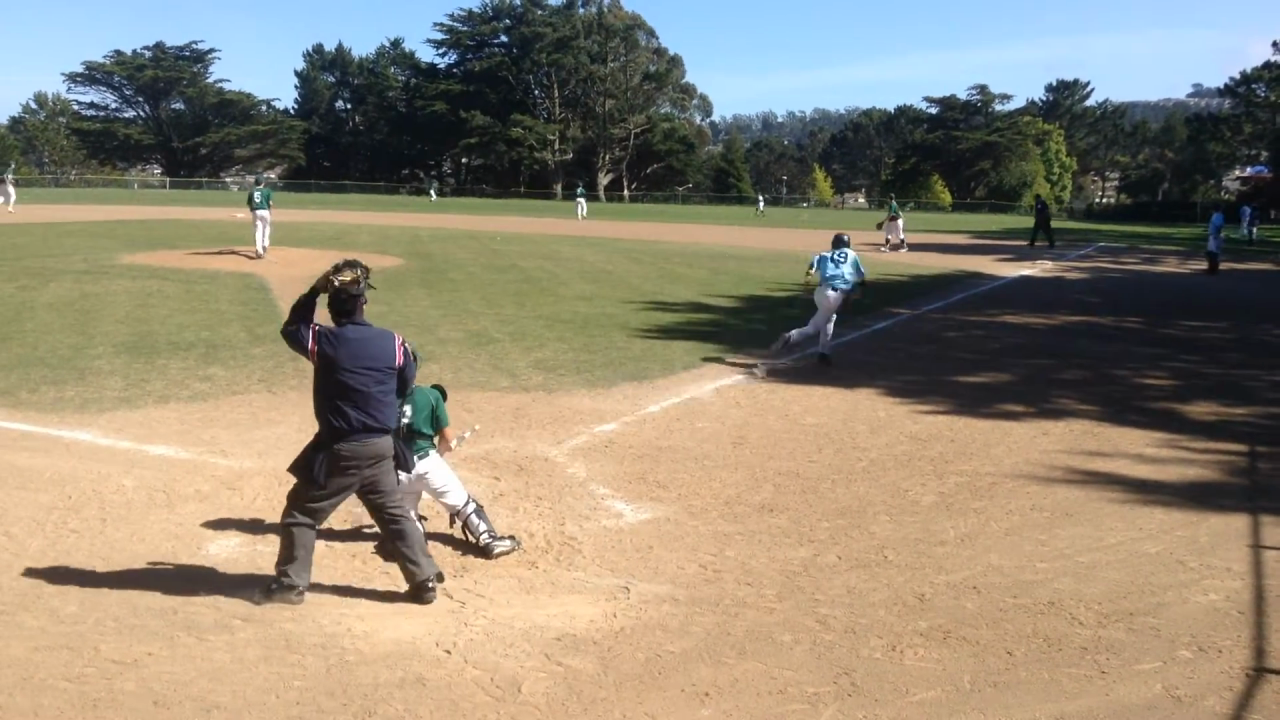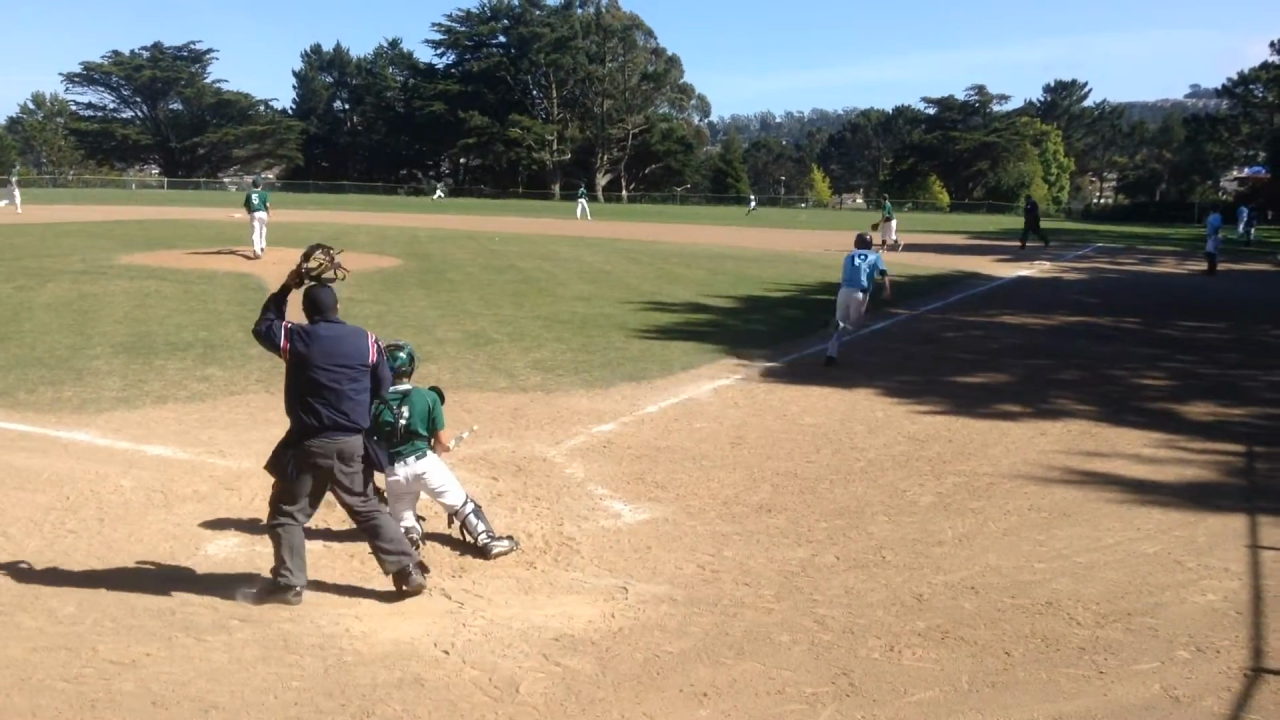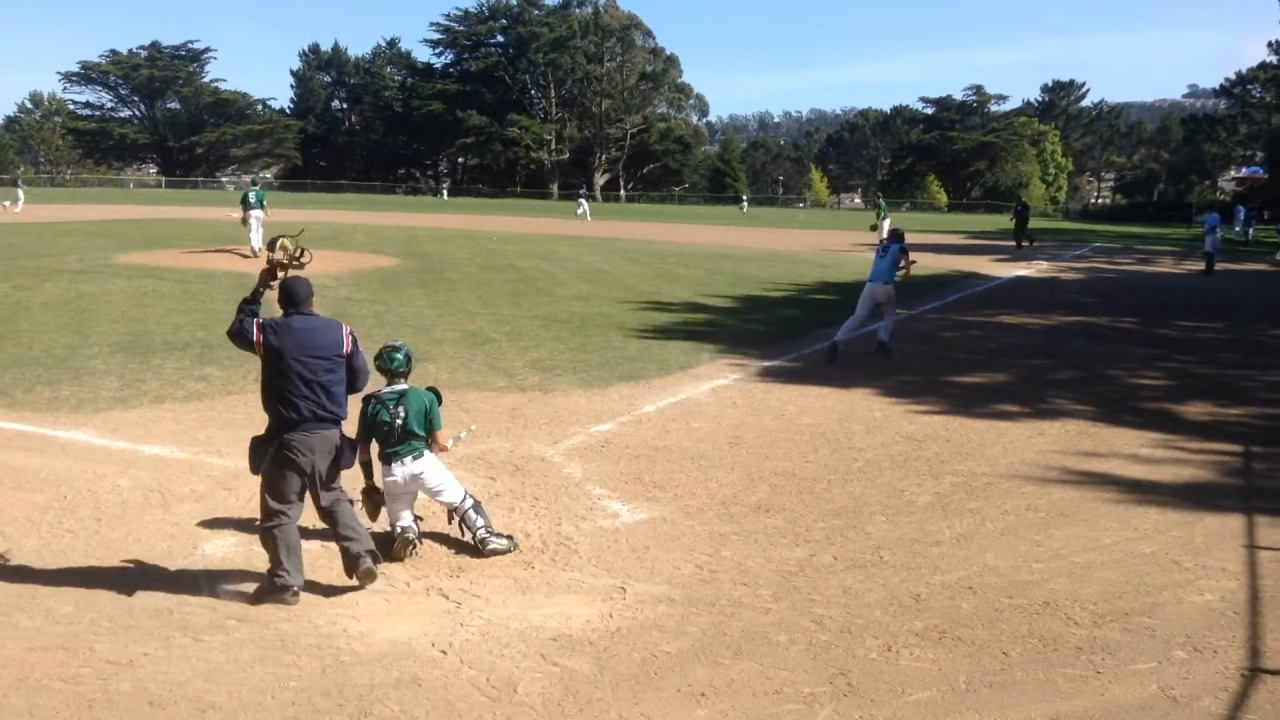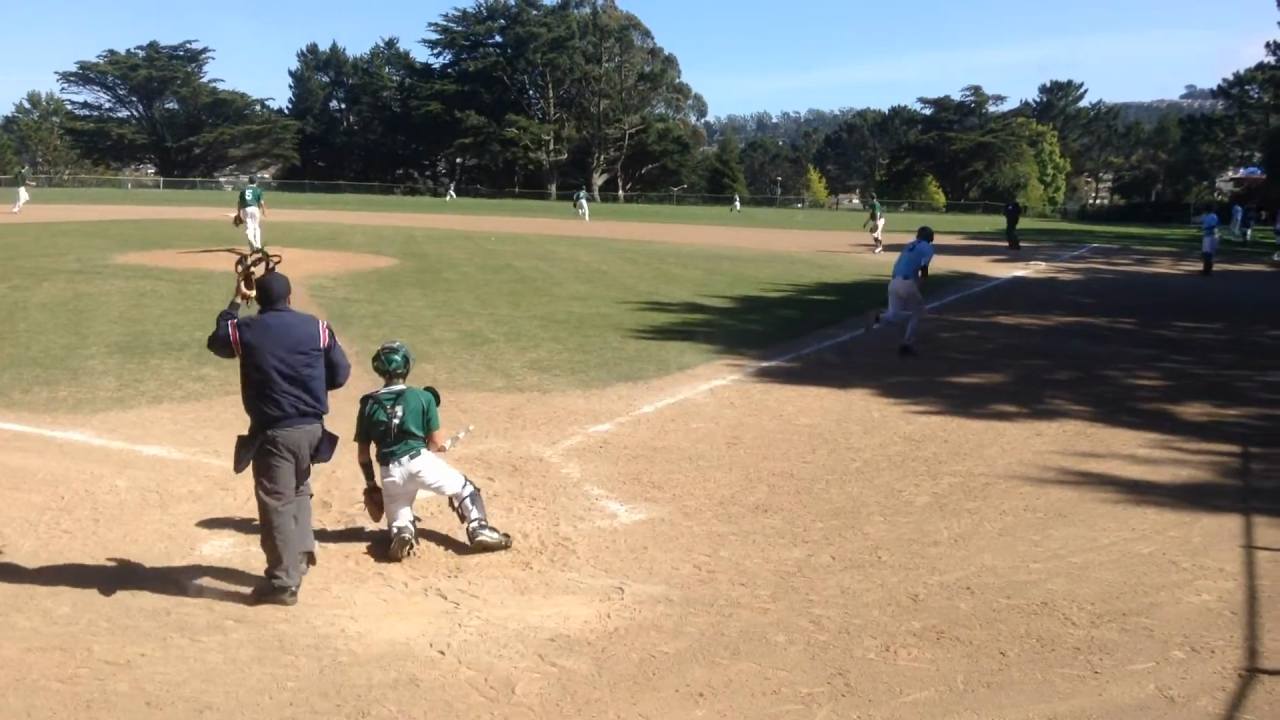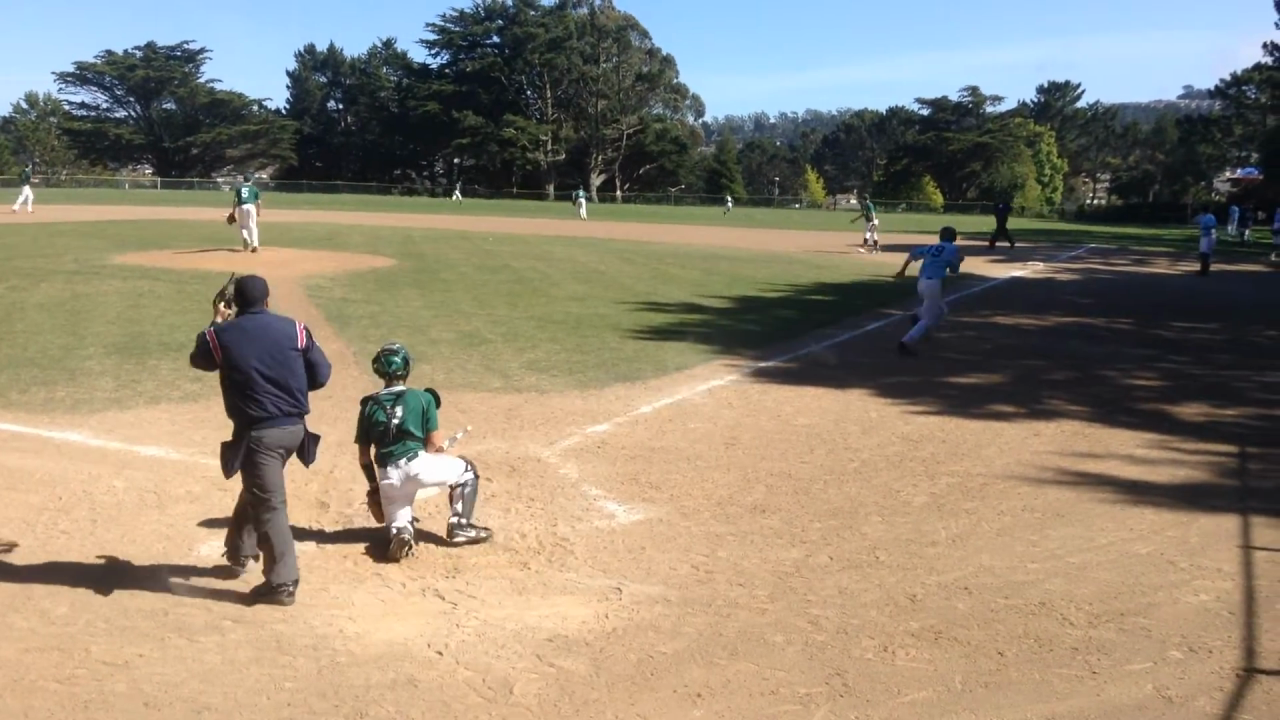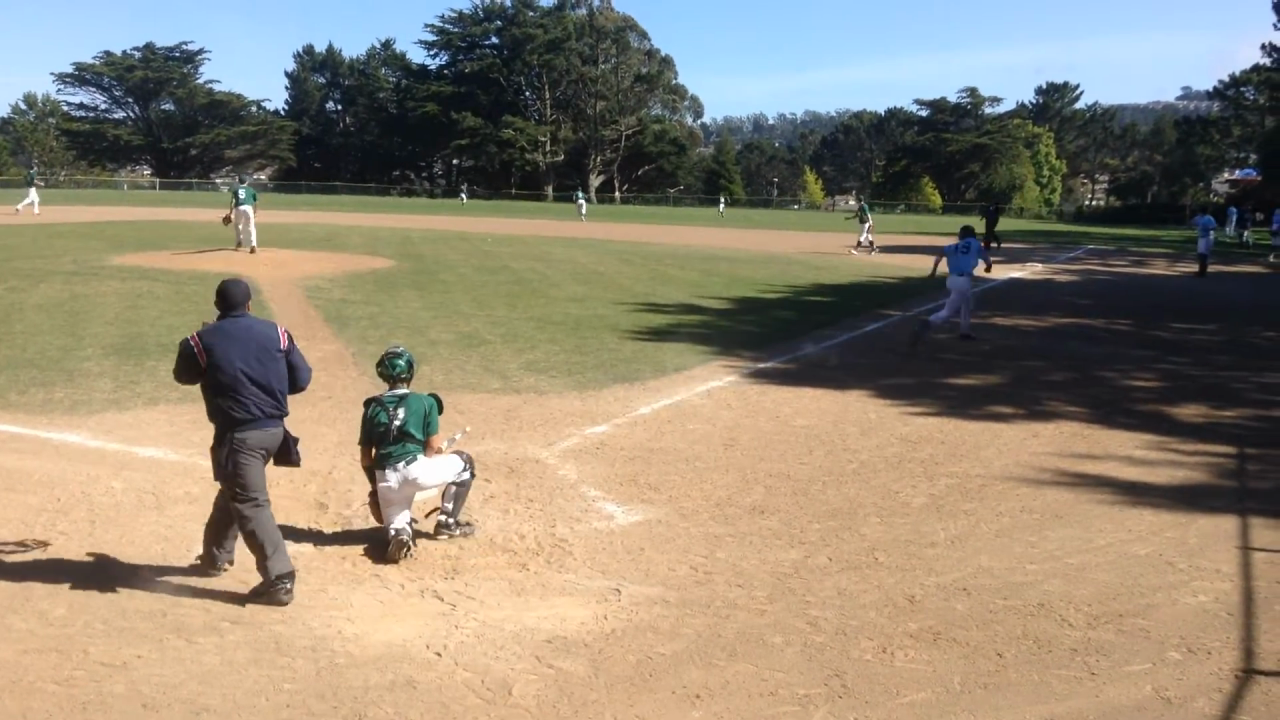
dt=0.1s
person 1, frame 1
left shoulder: (322, 340)
right shoulder: (393, 343)
left elbow: (291, 329)
right elbow: (406, 387)
left wrist: (315, 291)
left hip: (338, 448)
right hip: (379, 446)
left knee: (302, 513)
right knee: (395, 513)
left ankle: (290, 582)
right ankle: (425, 582)
person 1, frame 2
left shoulder: (295, 339)
right shoulder: (366, 340)
left elbow: (263, 328)
right elbow: (381, 387)
left wrist: (286, 288)
left hip: (310, 443)
right hip: (351, 443)
left knee: (287, 511)
right knee: (366, 507)
left ankle: (287, 584)
right ankle: (408, 570)
person 1, frame 3
left shoulder: (269, 332)
right shoulder: (340, 332)
left elbow: (238, 330)
right elbow: (359, 380)
left wrist: (258, 291)
left hip: (289, 437)
right hip: (329, 433)
left knee: (279, 510)
right knee: (332, 498)
left ankle: (285, 584)
right ankle: (360, 554)
person 1, frame 4
left shoulder: (245, 331)
right shoulder: (318, 327)
left elbow: (216, 341)
right elbow: (340, 375)
left wrist: (235, 302)
left hip: (273, 433)
right hip: (311, 428)
left knee: (276, 505)
right knee: (297, 491)
left ankle: (283, 583)
right ankle: (301, 551)
person 1, frame 5
left shoulder: (220, 336)
right shoulder: (295, 330)
left elbow: (199, 359)
right elbow: (321, 375)
left hip: (257, 433)
right hip: (293, 428)
left knee: (268, 506)
right knee: (257, 492)
left ankle: (283, 584)
right ankle: (240, 552)
person 1, frame 6
left shoulder: (204, 340)
right shoulder: (276, 333)
left elbow: (183, 375)
right elbow: (302, 379)
left hip: (239, 435)
right hip: (273, 430)
left knee: (252, 505)
right knee: (234, 491)
left ankle: (278, 579)
right ankle: (215, 556)
person 2, frame 1
right shoulder: (430, 395)
right elbow: (448, 438)
left hip: (397, 471)
right hip: (427, 463)
right knee: (463, 503)
right ankle: (490, 543)
person 2, frame 2
left shoulder: (375, 403)
right shoulder: (428, 397)
right elbow: (443, 442)
left hip: (395, 472)
right hip: (424, 463)
left knee: (404, 518)
right knee: (460, 503)
left ankle: (408, 534)
right ankle: (487, 539)
person 2, frame 3
left shoulder: (371, 404)
right shoulder: (425, 397)
left elbow: (364, 453)
right elbow: (439, 442)
left wrist: (370, 483)
left hip: (392, 472)
right hip: (422, 463)
left knee: (402, 523)
right knee: (461, 499)
left ankle: (404, 533)
right ankle: (485, 536)
person 2, frame 4
left shoulder: (368, 404)
right shoulder: (423, 397)
left elbow: (363, 454)
right elbow: (436, 442)
left wrist: (371, 484)
left hip: (390, 472)
right hip: (419, 461)
left knee: (399, 523)
right knee: (463, 489)
left ankle: (401, 533)
right ankle: (479, 528)
person 2, frame 5
left shoulder: (369, 406)
right shoulder: (422, 398)
left elbow: (364, 456)
right elbow: (434, 443)
left wrist: (374, 486)
left hip: (388, 475)
right hip: (418, 465)
left knee: (398, 523)
right knee: (467, 469)
left ankle: (400, 533)
right ankle: (460, 526)
person 2, frame 6
left shoulder: (372, 407)
right shoulder: (425, 401)
left elbow: (365, 458)
right elbow: (433, 447)
left wrist: (375, 488)
left hip: (386, 477)
right hip: (416, 469)
left knee: (396, 525)
right knee: (463, 463)
left ankle: (399, 535)
right ankle: (447, 523)
